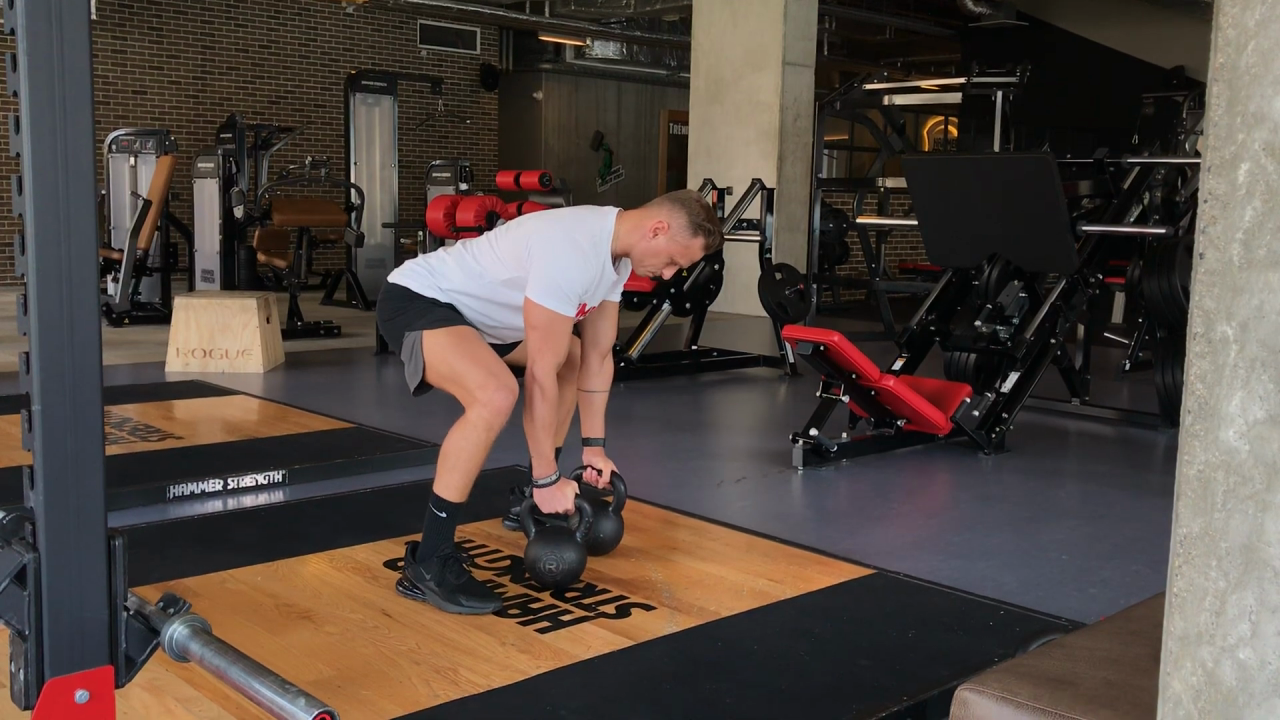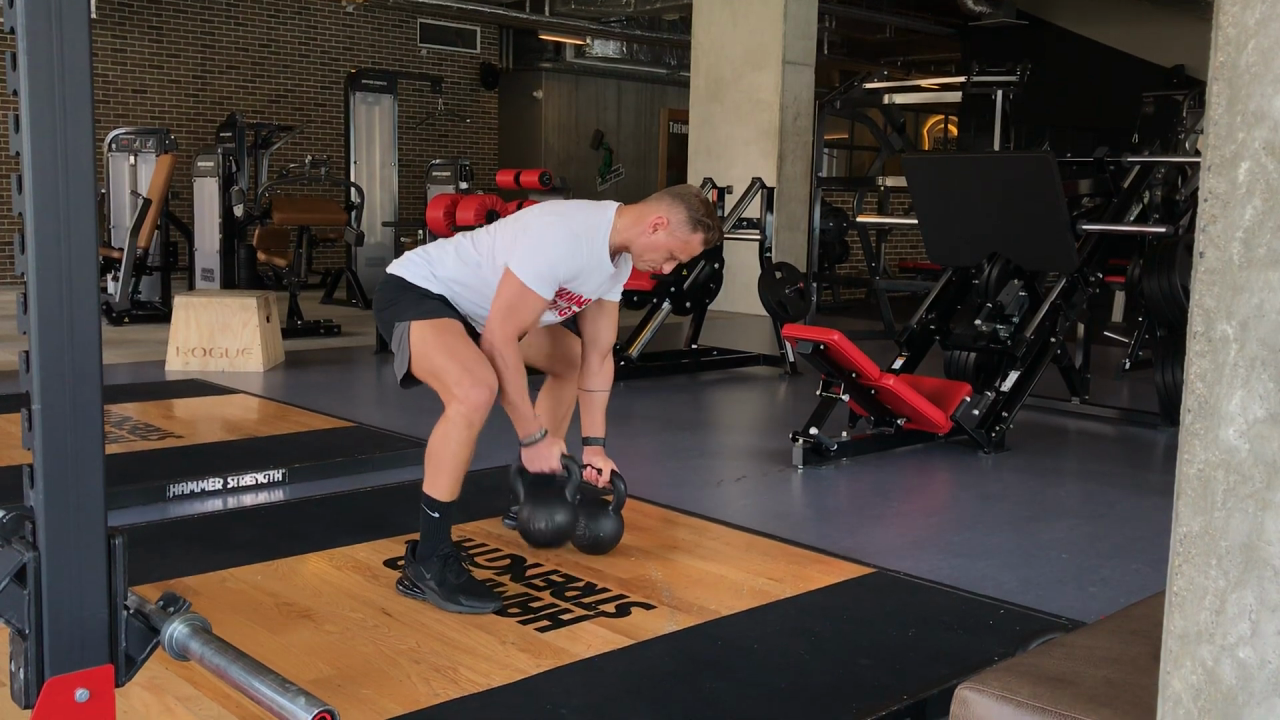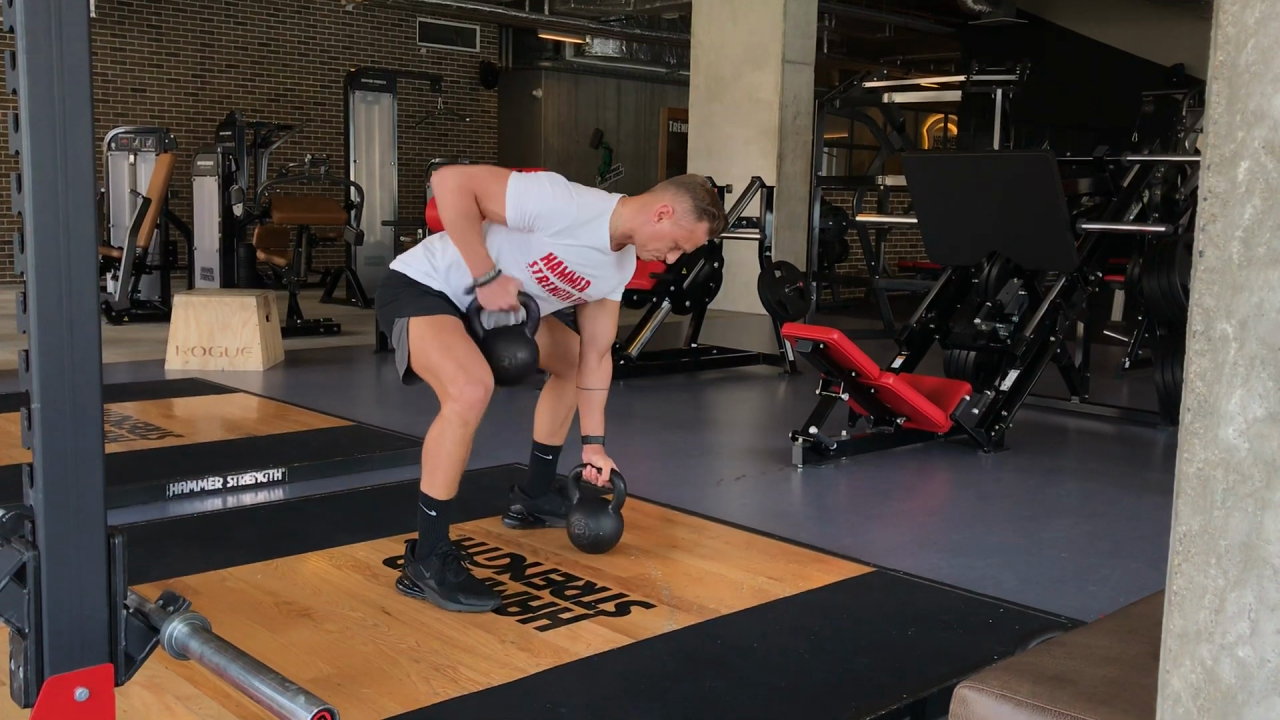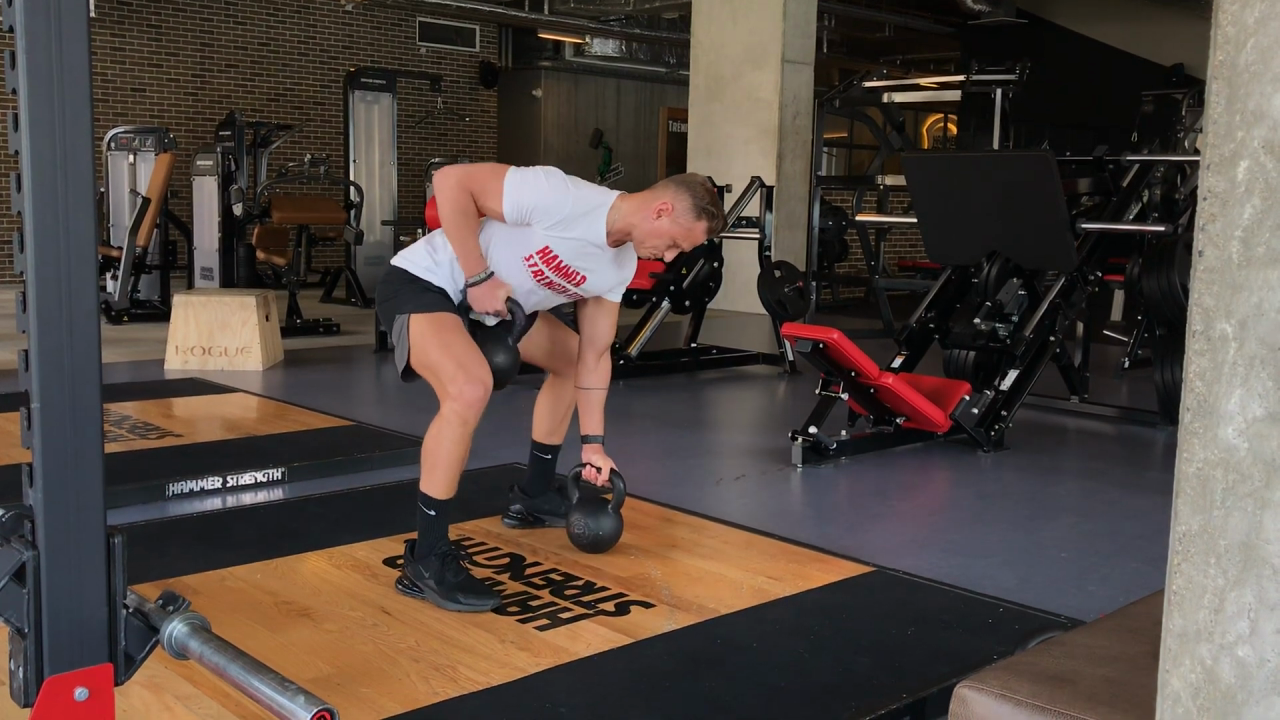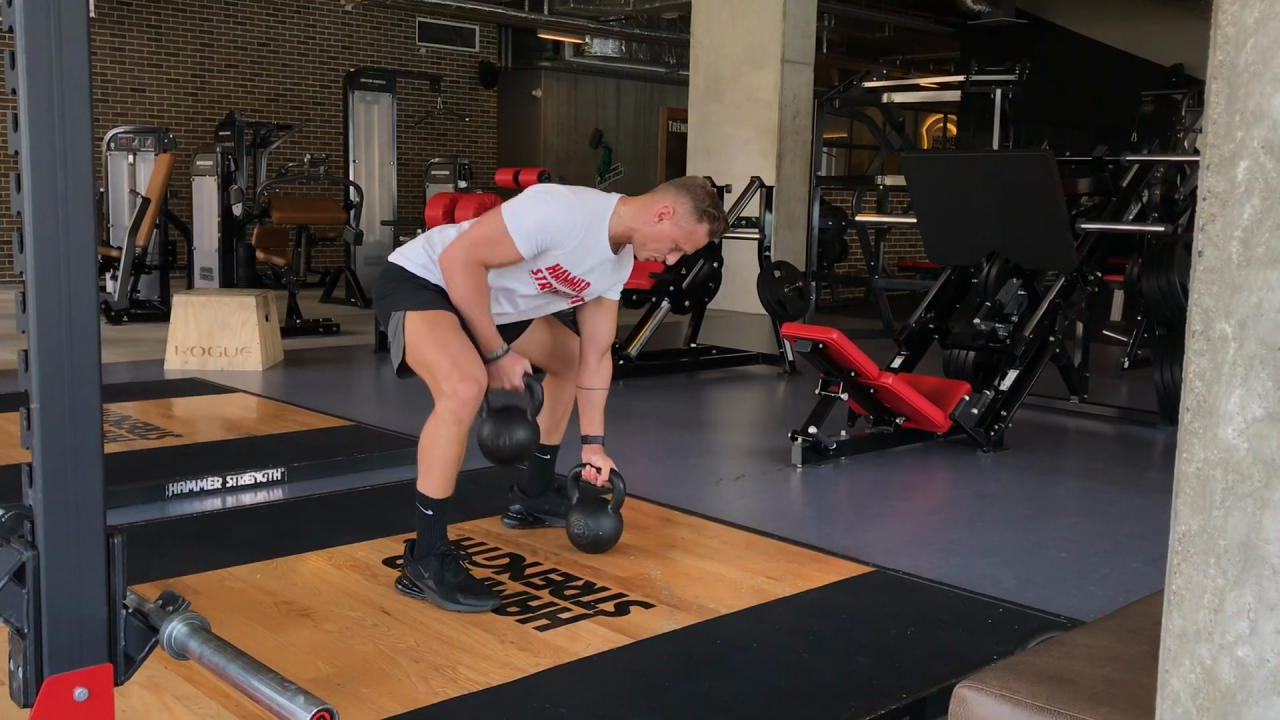
dt=0.3s
person 1, frame 1
left shoulder: (616, 253)
right shoulder: (572, 250)
left elbow: (596, 356)
right elbow: (541, 375)
left wrist: (594, 446)
right wrist: (547, 478)
left hip: (472, 307)
right hip: (417, 298)
left knee: (573, 358)
right knee: (495, 394)
left ankle: (528, 499)
right ankle: (429, 563)
person 1, frame 2
left shoulder: (617, 256)
right shoulder: (566, 237)
left elbow: (598, 356)
right elbow: (498, 340)
left wrist: (594, 445)
right wrist: (533, 439)
left hip: (468, 303)
right hip: (416, 289)
left knee: (572, 358)
right knee: (475, 391)
right ankle: (430, 562)
person 1, frame 3
left shoulder: (620, 264)
right shoulder: (563, 204)
left elbow: (595, 355)
right elbow: (449, 180)
left wrist: (593, 444)
right wrist: (487, 277)
right hip: (422, 285)
left knee: (571, 360)
right knee: (471, 390)
left ankle: (534, 496)
right ankle: (428, 561)
person 1, frame 4
left shoulder: (620, 264)
right shoulder: (560, 197)
left elbow: (593, 355)
right elbow: (451, 179)
left wrist: (593, 443)
right wrist: (478, 277)
right hip: (423, 281)
left knee: (570, 359)
right knee: (470, 389)
left ankle: (533, 496)
right ankle: (427, 560)
person 1, frame 5
left shoulder: (618, 259)
right shoulder: (563, 213)
left elbow: (595, 353)
right elbow: (457, 258)
left wrist: (593, 444)
right wrist: (497, 353)
right hip: (419, 279)
left knee: (570, 357)
right knee: (464, 387)
left ankle: (532, 496)
right ankle: (426, 561)
